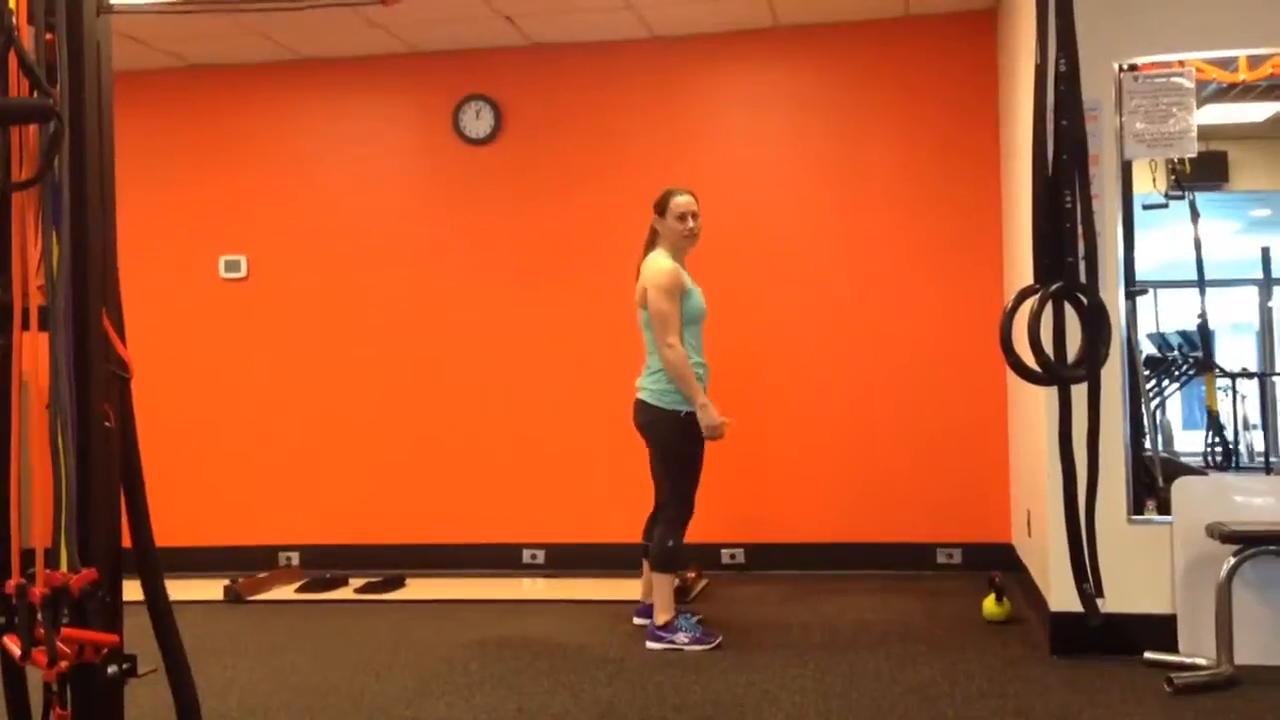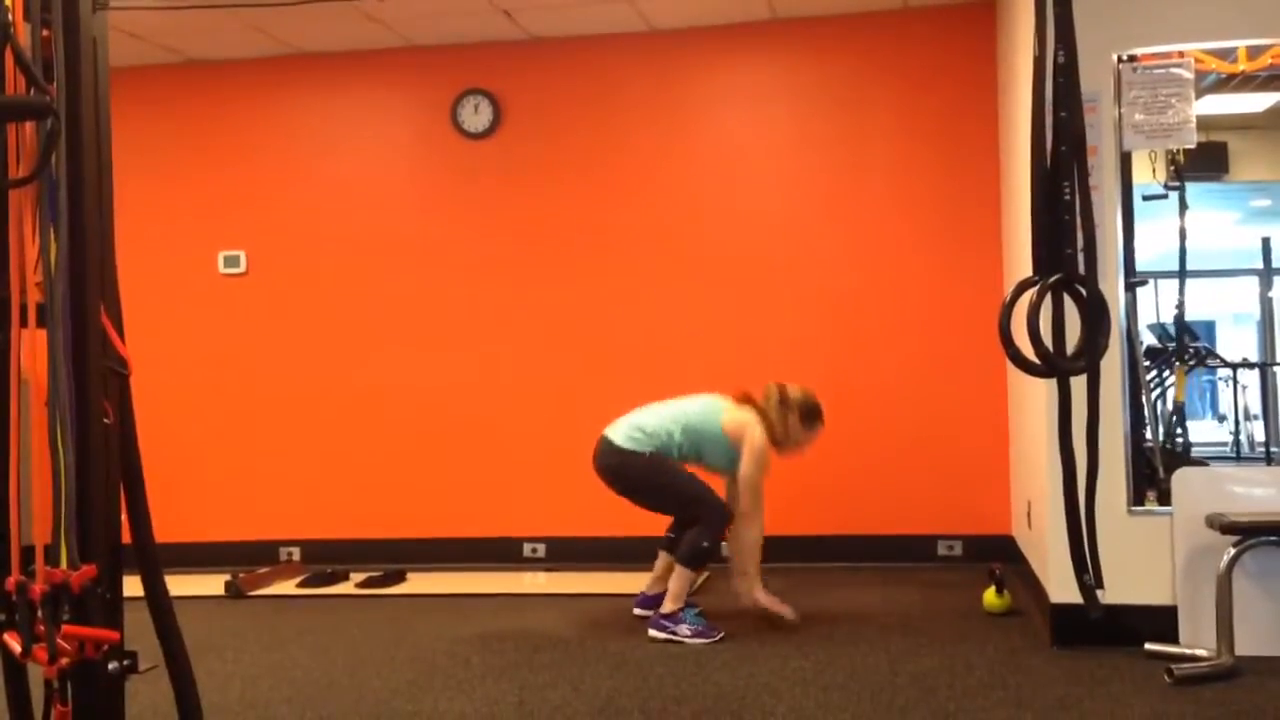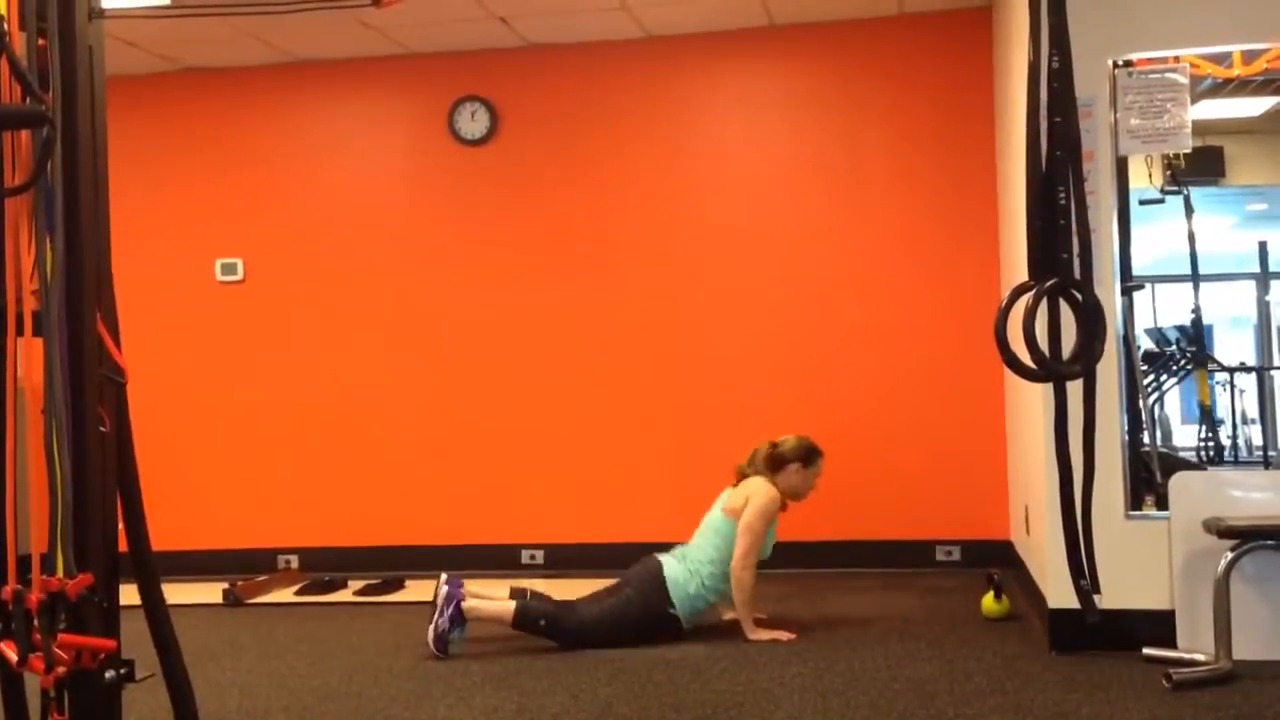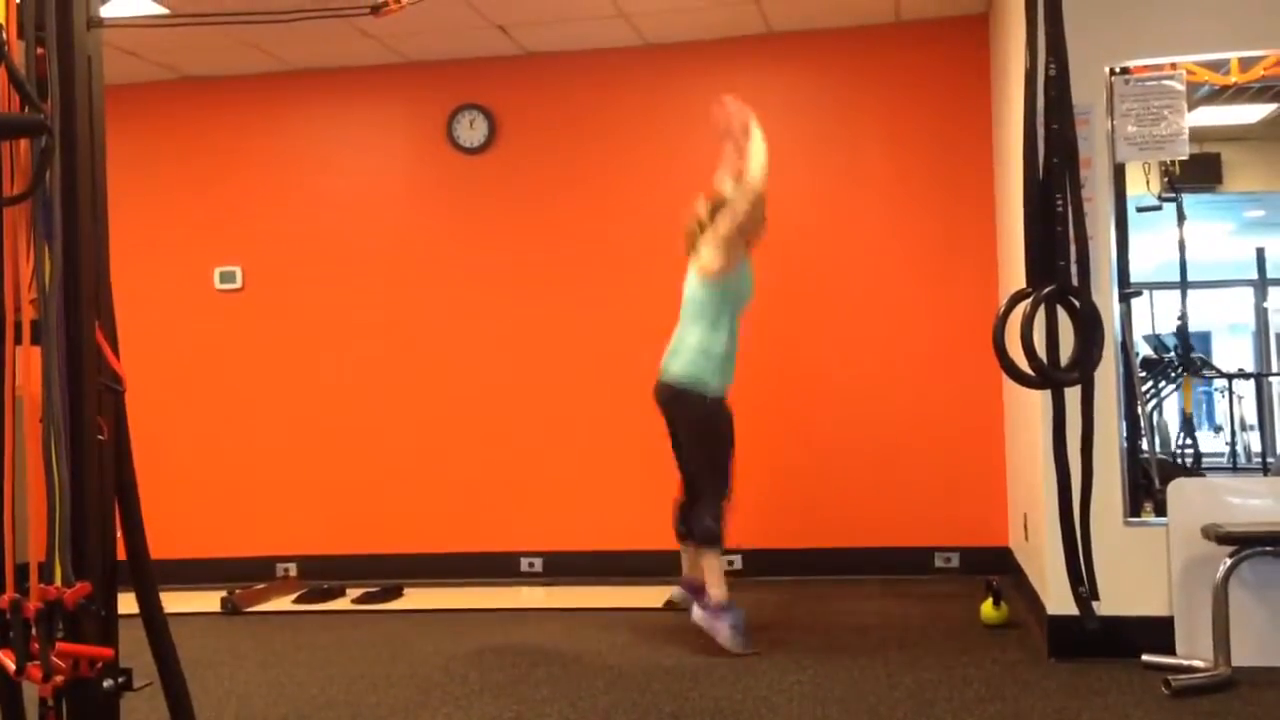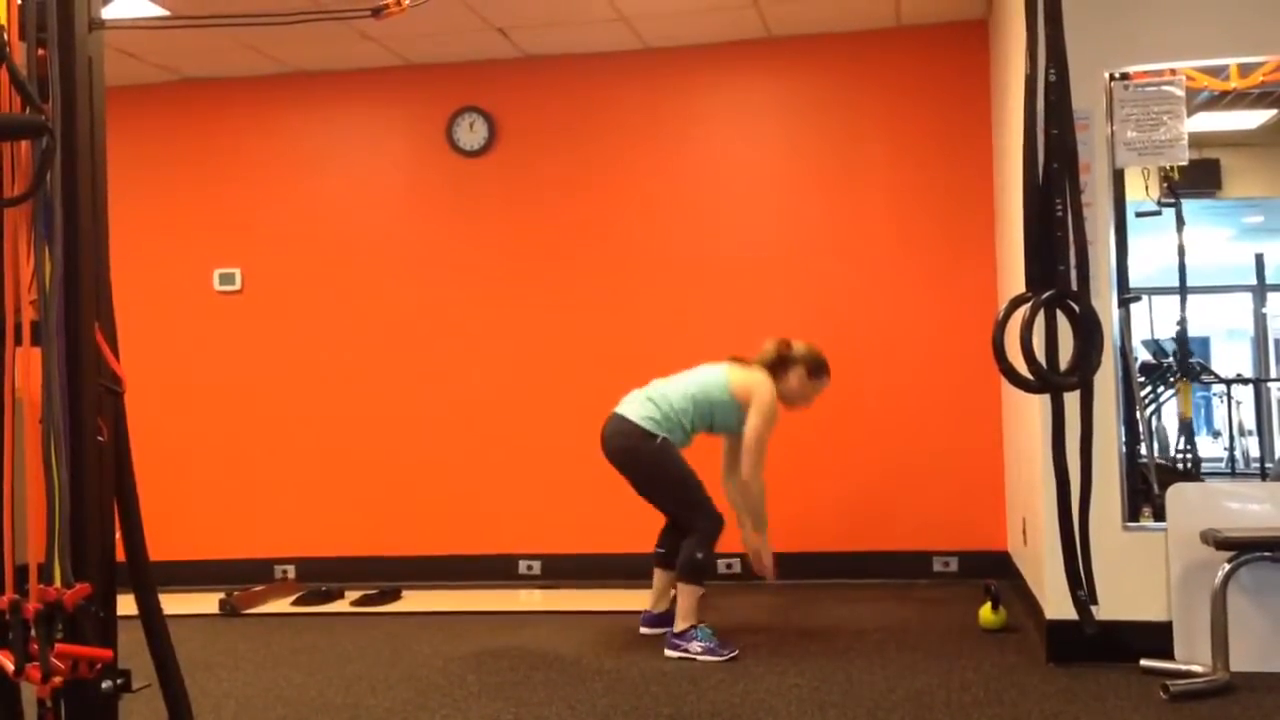
dt=1s
person 1, frame 1
left shoulder: (670, 269)
right shoulder: (663, 270)
right elbow: (670, 347)
left wrist: (698, 405)
right wrist: (704, 406)
left hip: (664, 405)
right hip: (668, 408)
left knee: (669, 506)
right knee: (677, 509)
left ankle: (651, 603)
right ankle: (663, 624)
person 1, frame 2
left shoulder: (745, 426)
right shoulder: (755, 436)
left elbow: (735, 513)
right elbow: (747, 519)
left wrist: (740, 576)
right wrist: (754, 588)
left hip: (619, 447)
right hip: (627, 454)
left knee: (695, 512)
right knee: (711, 514)
left ankle: (654, 593)
right ankle: (670, 616)
person 1, frame 3
left shoulder: (750, 487)
right shoulder: (766, 494)
right elbow: (742, 565)
left wrist: (730, 607)
right wrist: (751, 627)
left hip: (662, 575)
right hip: (660, 597)
left knee: (568, 614)
right knee: (570, 627)
left ankle: (459, 593)
right ankle: (461, 609)
person 1, frame 4
left shoulder: (713, 249)
right shoulder: (722, 247)
left elbow: (732, 193)
right elbow: (754, 187)
left wrist: (736, 147)
right wrist: (753, 134)
left hip: (680, 384)
right hip: (694, 388)
left knee: (698, 487)
right knee: (712, 490)
left ankle: (693, 582)
right ankle: (713, 600)
person 1, frame 5
left shoulder: (748, 384)
right shoulder: (766, 394)
left elbow: (733, 469)
right elbow: (749, 474)
left wrist: (747, 526)
right wrist: (760, 534)
left hip: (624, 427)
right hip: (638, 433)
left knee: (684, 519)
right knee: (704, 521)
left ankle: (658, 613)
right ankle: (684, 634)
